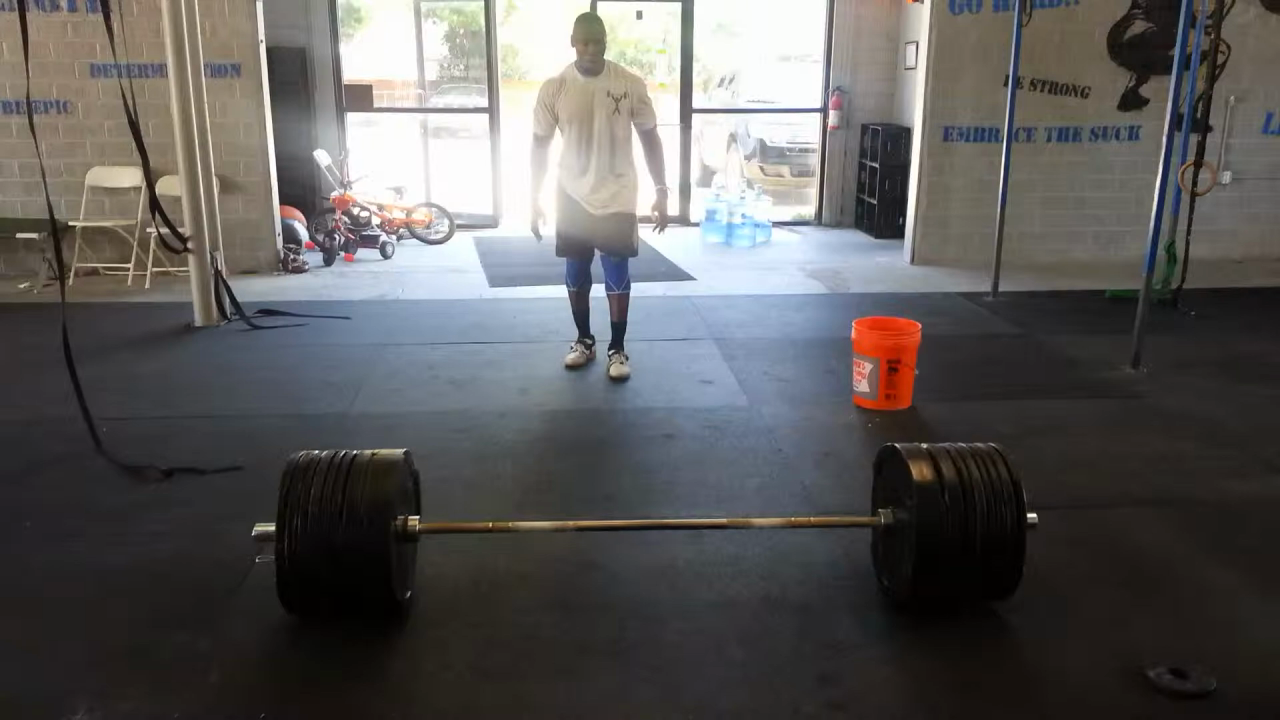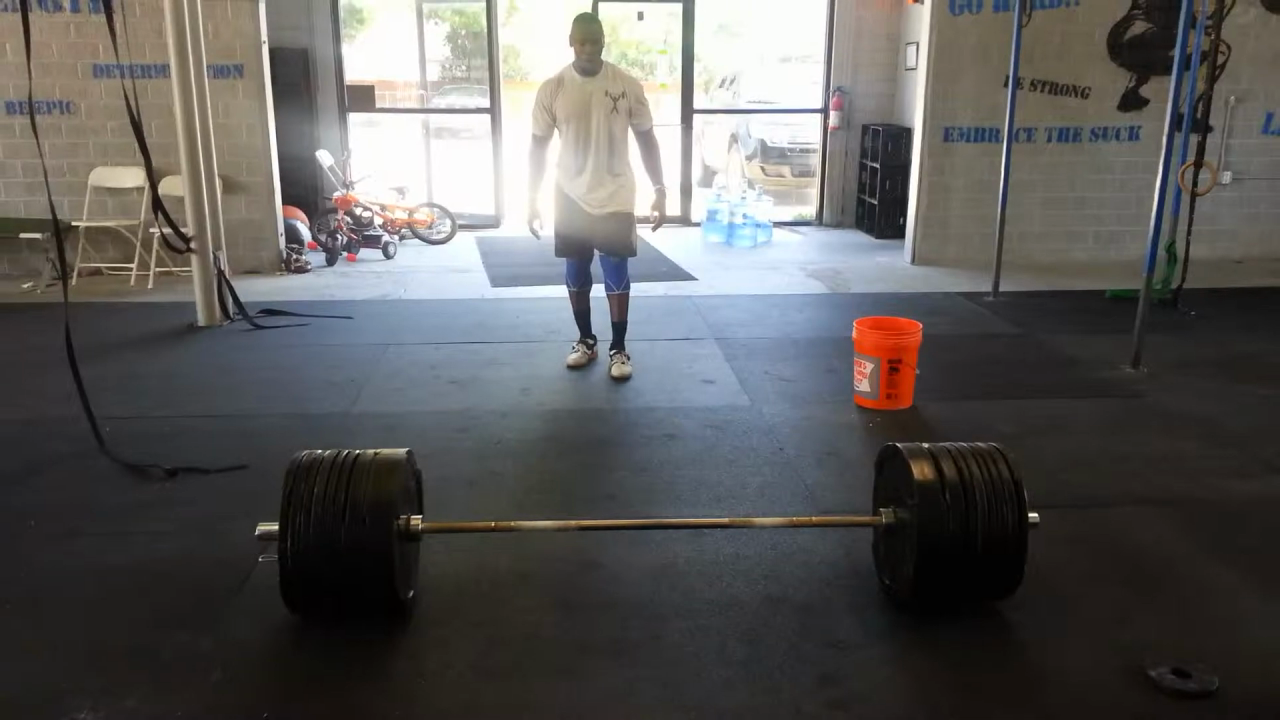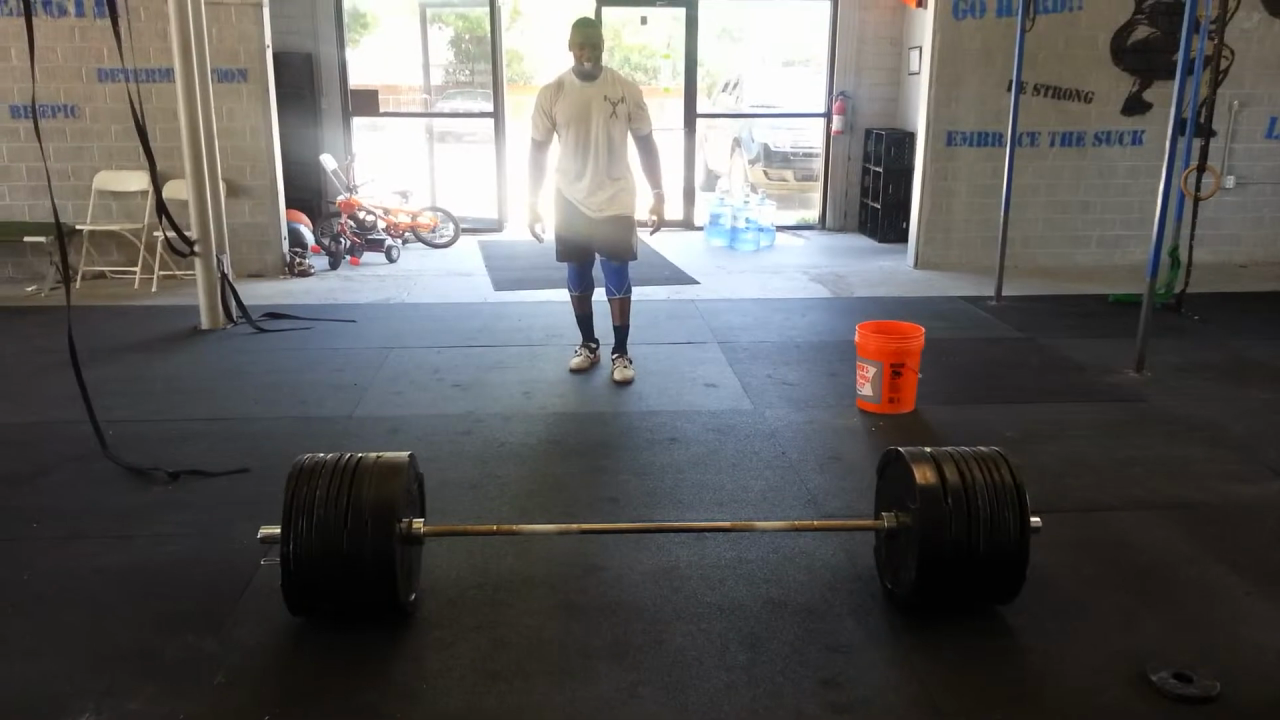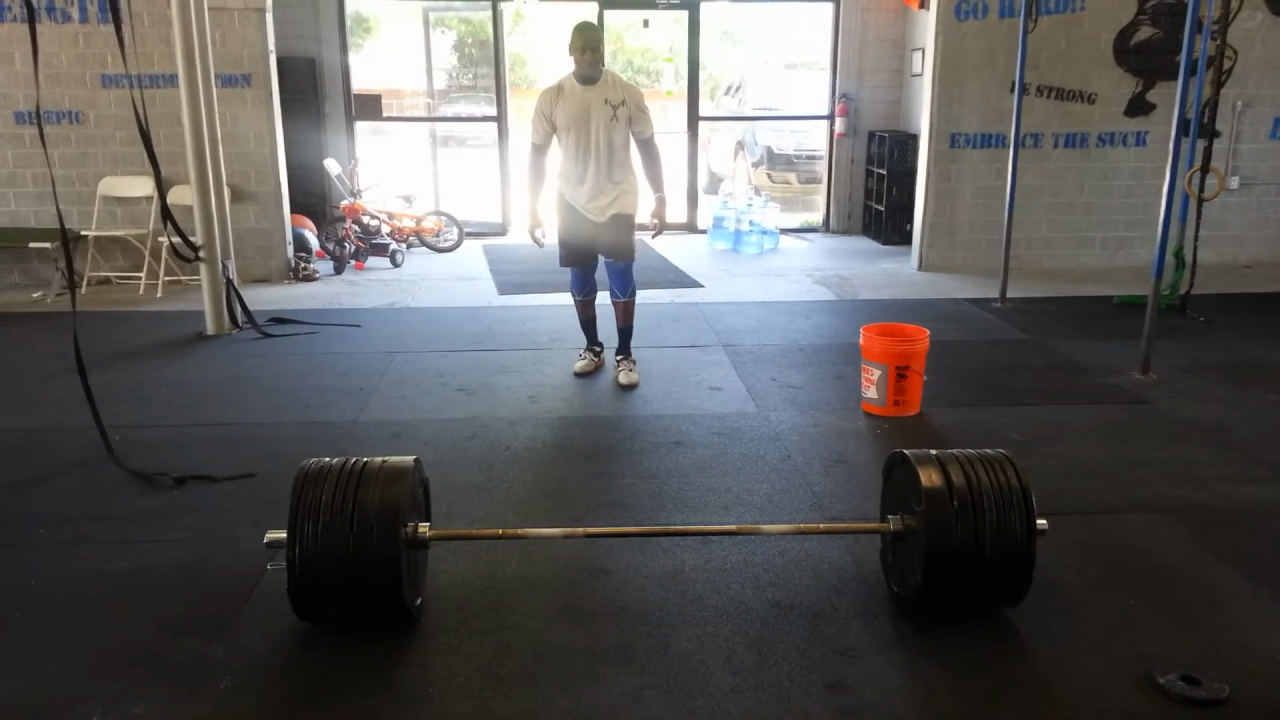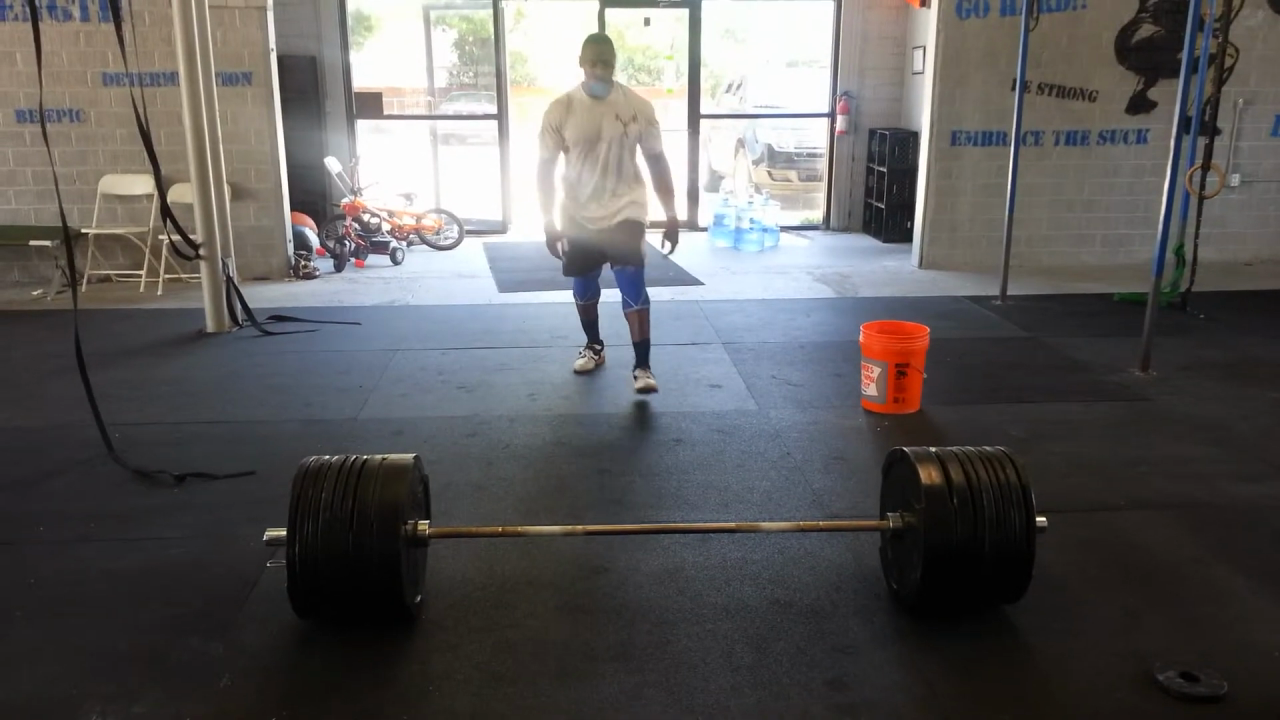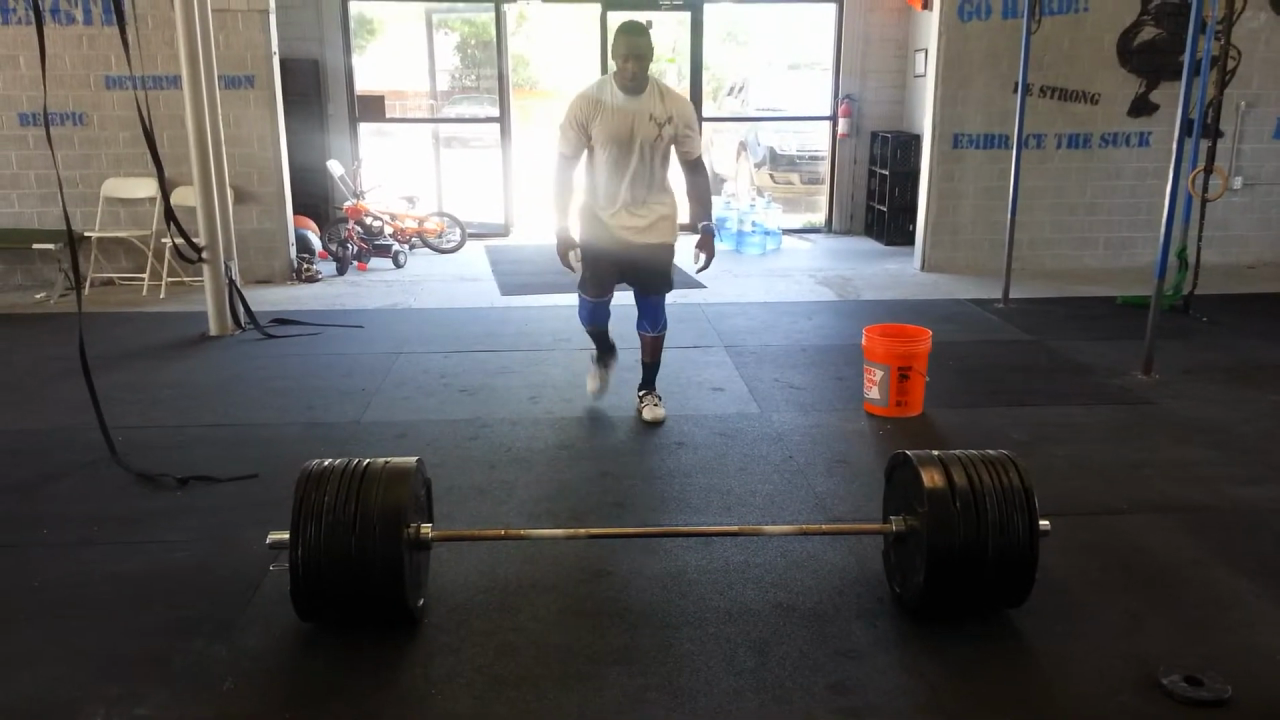
dt=0.4s
person 1, frame 1
left shoulder: (630, 84)
right shoulder: (554, 88)
left elbow: (650, 139)
right elbow: (540, 145)
left wrist: (661, 192)
right wrist: (535, 200)
left hip: (618, 197)
right hip: (572, 197)
left knee: (617, 272)
right knee: (576, 272)
left ankle: (617, 348)
right ankle: (584, 341)
person 1, frame 2
left shoulder: (628, 85)
right shoulder: (552, 89)
left elbow: (646, 140)
right elbow: (539, 146)
left wrist: (659, 191)
right wrist: (532, 201)
left hip: (616, 197)
right hip: (570, 198)
left knee: (616, 272)
right knee: (576, 271)
left ankle: (619, 348)
right ankle: (586, 340)
person 1, frame 3
left shoulder: (626, 89)
right shoulder: (552, 93)
left elbow: (646, 144)
right elbow: (539, 150)
left wrist: (658, 196)
right wrist: (533, 204)
left hip: (616, 201)
right hip: (571, 201)
left knee: (617, 276)
right knee: (578, 275)
left ankle: (621, 352)
right ankle: (588, 344)
person 1, frame 4
left shoulder: (628, 93)
right shoulder: (552, 97)
left elbow: (647, 147)
right elbow: (538, 154)
left wrist: (659, 199)
right wrist: (533, 208)
left hip: (618, 201)
right hip: (574, 204)
left knee: (621, 275)
right knee: (581, 278)
left ankle: (625, 354)
right ankle: (593, 348)
person 1, frame 5
left shoulder: (638, 107)
right shoulder: (560, 110)
left elbow: (657, 162)
right elbow: (546, 168)
left wrist: (671, 215)
right wrist: (550, 221)
left hip: (625, 208)
right hip: (579, 212)
left knee: (631, 279)
right knee: (584, 284)
left ankle: (642, 367)
right ankle: (594, 346)
person 1, frame 6
left shoulder: (676, 106)
right shoulder: (587, 103)
left elbow: (694, 167)
right elbow: (565, 166)
left wrist: (705, 226)
right wrist: (562, 227)
left hip: (655, 223)
right hip: (601, 221)
left knee: (652, 307)
right knee: (592, 306)
left ankle: (648, 389)
right ankle: (604, 351)
